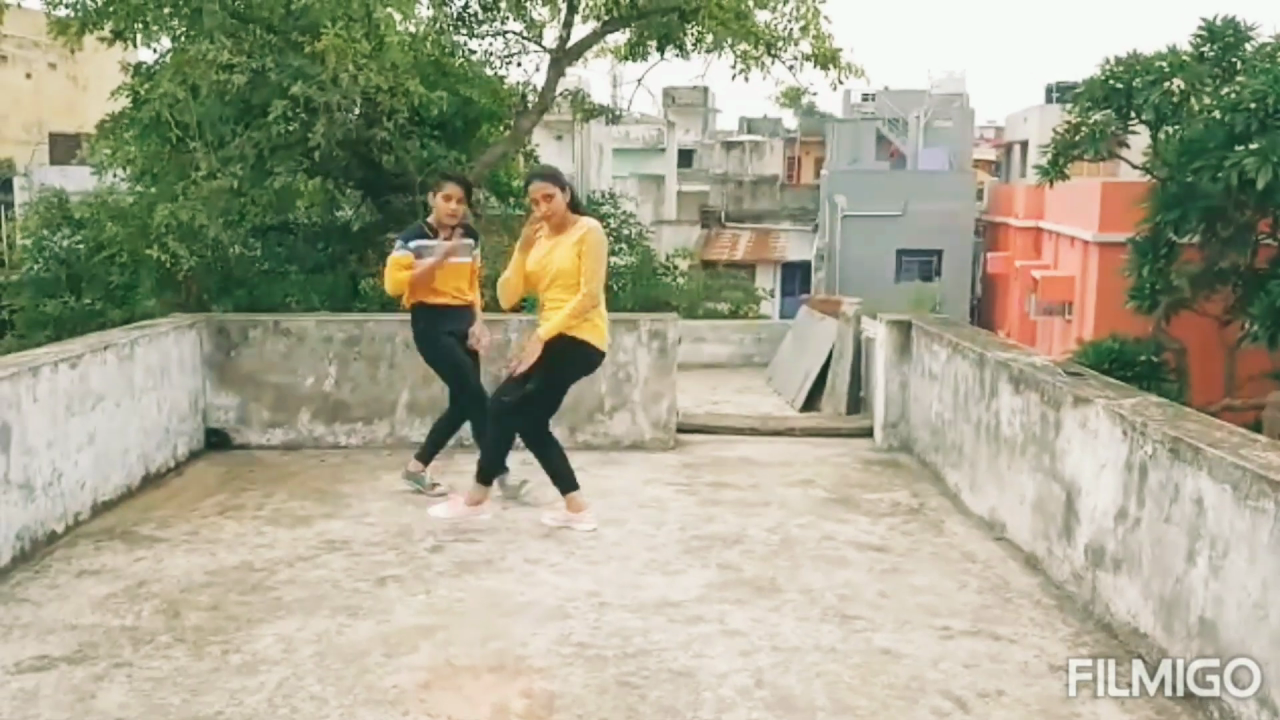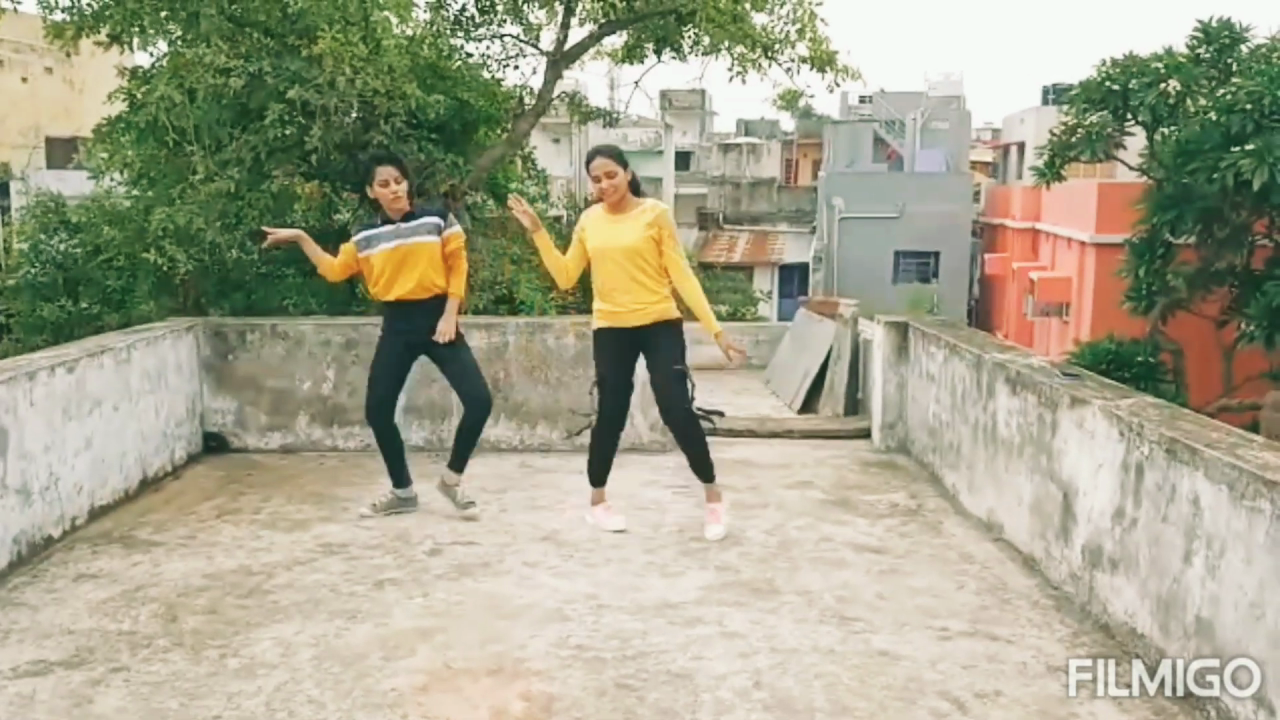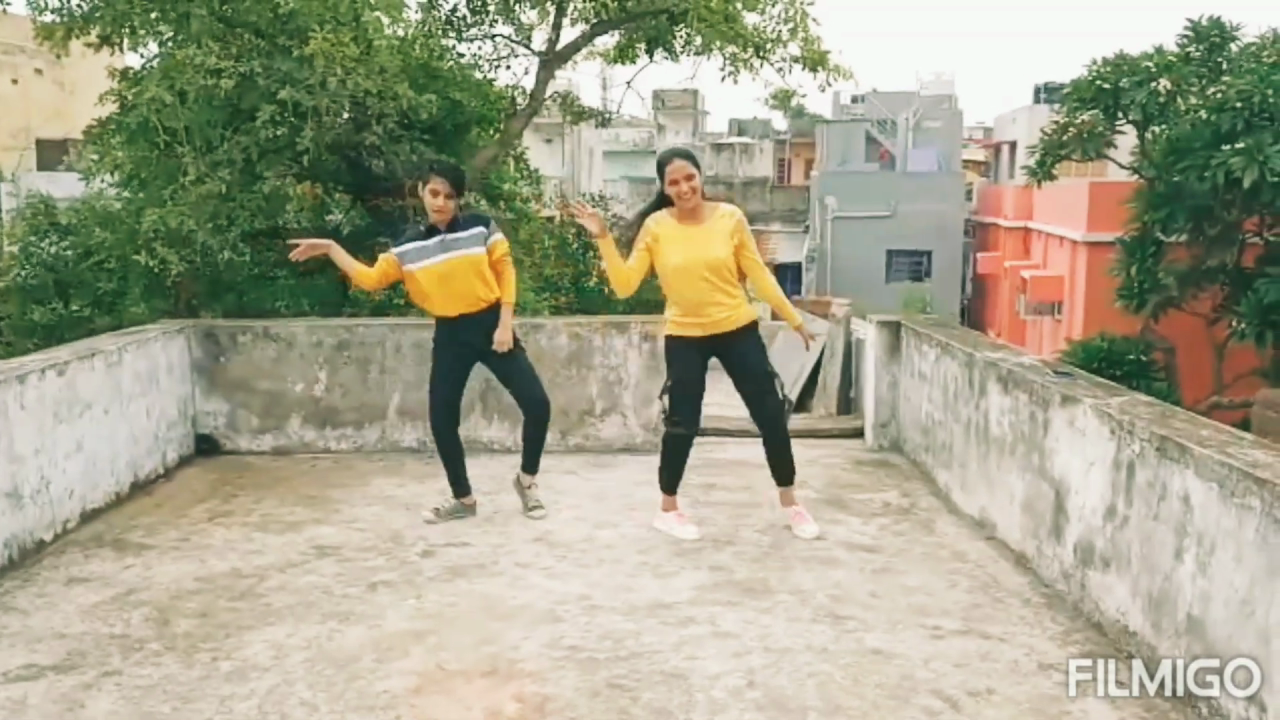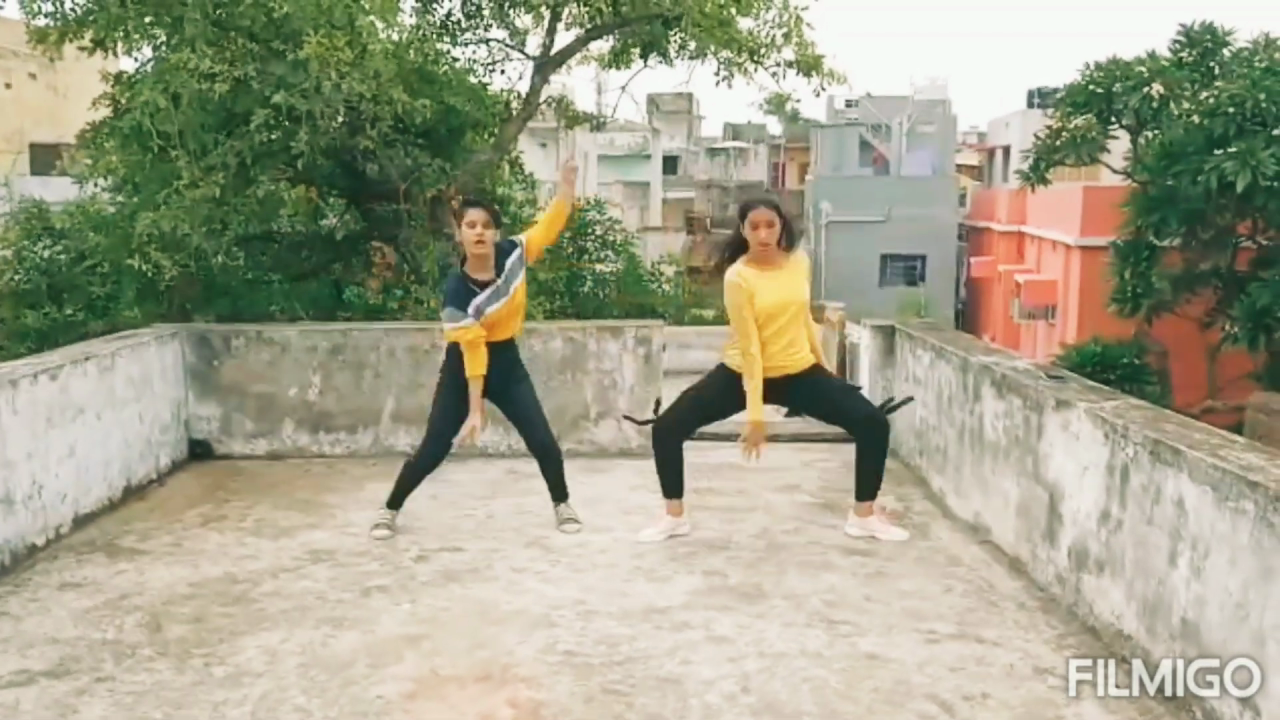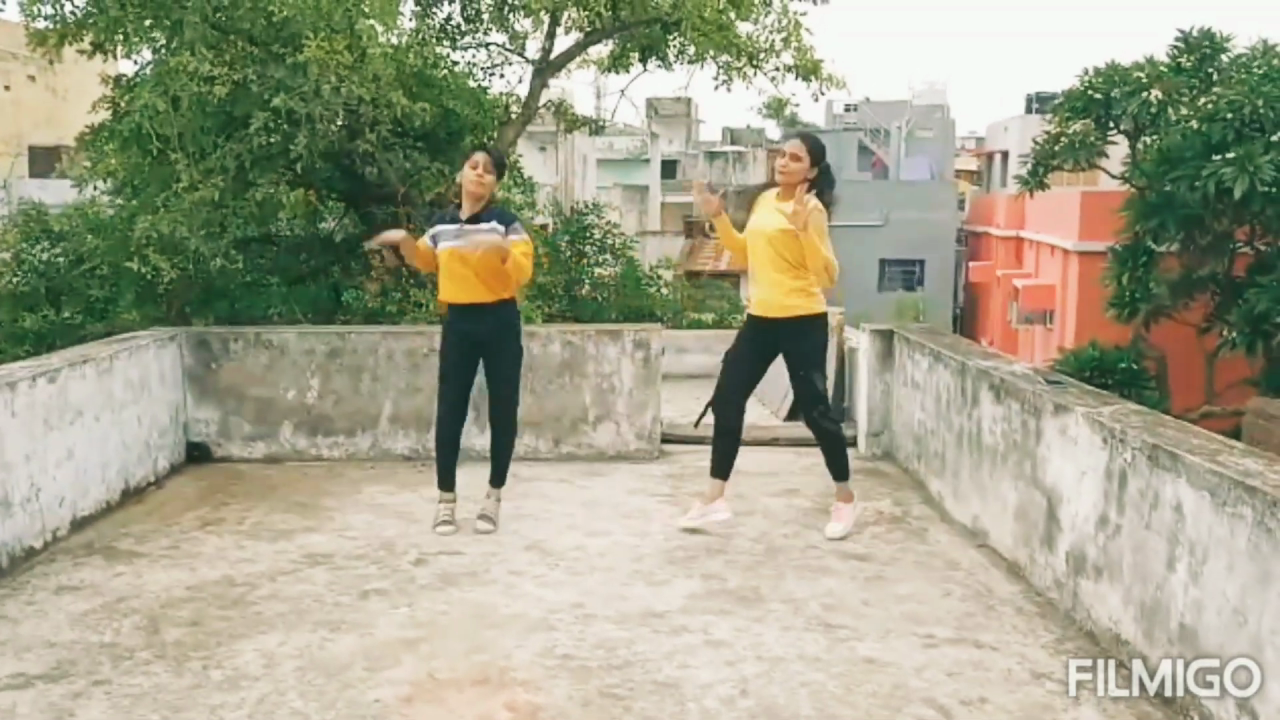
dt=0.7s
person 1, frame 1
left shoulder: (589, 231)
right shoulder: (534, 239)
left elbow: (590, 296)
right elbow: (507, 299)
left wrist: (540, 336)
right wrist: (521, 251)
left hip: (582, 340)
right hip: (553, 339)
left knee: (505, 405)
right knee: (530, 422)
left ankle: (477, 497)
right ankle: (576, 507)
person 1, frame 2
left shoulder: (655, 213)
right shoulder: (589, 220)
left elbow: (681, 274)
right elbow: (565, 276)
left wrist: (715, 330)
right wrist: (537, 229)
left hip: (659, 323)
right hip: (610, 328)
left knee: (677, 411)
right knee: (610, 413)
left ankle: (713, 499)
right ankle: (599, 501)
person 1, frame 3
left shoulder: (730, 218)
right shoulder: (655, 227)
left elbow: (757, 274)
right elbow: (625, 286)
left wrist: (794, 320)
right wrist: (603, 237)
left hip: (738, 329)
right hip: (685, 336)
left knee: (771, 412)
right knee: (681, 423)
left ankle: (790, 504)
right ankle: (669, 510)
person 1, frame 4
left shoulder: (798, 261)
right shoulder: (738, 278)
right elbow: (748, 347)
left wrist: (823, 363)
right wrist: (755, 415)
left hip: (799, 372)
right hip: (744, 373)
left knee: (872, 424)
right knee: (667, 429)
left ankle: (865, 515)
right ankle: (673, 516)
person 1, frame 5
left shoulder: (810, 207)
right shoulder: (764, 199)
left elbow: (827, 273)
left wrist: (803, 224)
right wrist: (717, 217)
left hip: (801, 319)
right hip: (761, 318)
left knee: (813, 408)
right knee: (726, 399)
left ankle: (844, 498)
right ankle: (713, 499)
person 2, frame 1
left shoulder: (469, 236)
right shoulder: (413, 239)
right elbow: (394, 284)
left wrist: (478, 321)
right wrist: (440, 258)
left hip: (462, 324)
right hip: (432, 326)
left knee: (464, 403)
right knee: (475, 398)
left ankle: (418, 467)
right ankle: (498, 471)
person 2, frame 2
left shoulder: (436, 218)
right shoulder: (366, 237)
left elbow: (458, 263)
right elbow: (335, 270)
left wrist: (450, 315)
right wrist: (300, 238)
left hip: (438, 320)
right hip: (397, 326)
left knee: (480, 400)
right knee: (378, 410)
left ankle: (453, 478)
right ankle: (402, 490)
person 2, frame 3
left shoulder: (480, 227)
right shoulder: (408, 246)
left elbow: (504, 271)
right elbow: (372, 278)
left wrist: (506, 323)
right wrist: (329, 247)
left hip: (491, 327)
right hip: (451, 335)
left knee: (538, 405)
right knee: (442, 422)
left ankle: (527, 479)
right ankle: (462, 497)
person 2, frame 4
left shoulder: (513, 252)
right shoulder: (457, 292)
left elbow: (548, 227)
right elbow: (472, 351)
left wrist: (566, 190)
right wrist: (475, 410)
left hip: (506, 358)
right hip: (465, 365)
left knee: (541, 439)
right knee: (434, 448)
left ankle: (561, 504)
right ankle: (391, 509)
person 2, frame 5
left shoulder: (507, 224)
right shoulder: (442, 223)
left elbow: (521, 275)
right elbow: (425, 259)
left wrist: (500, 251)
right wrist: (403, 242)
left hip: (500, 323)
right hip: (458, 323)
left knee: (503, 414)
right knee: (450, 414)
left ankle: (494, 494)
right ankle: (446, 499)
